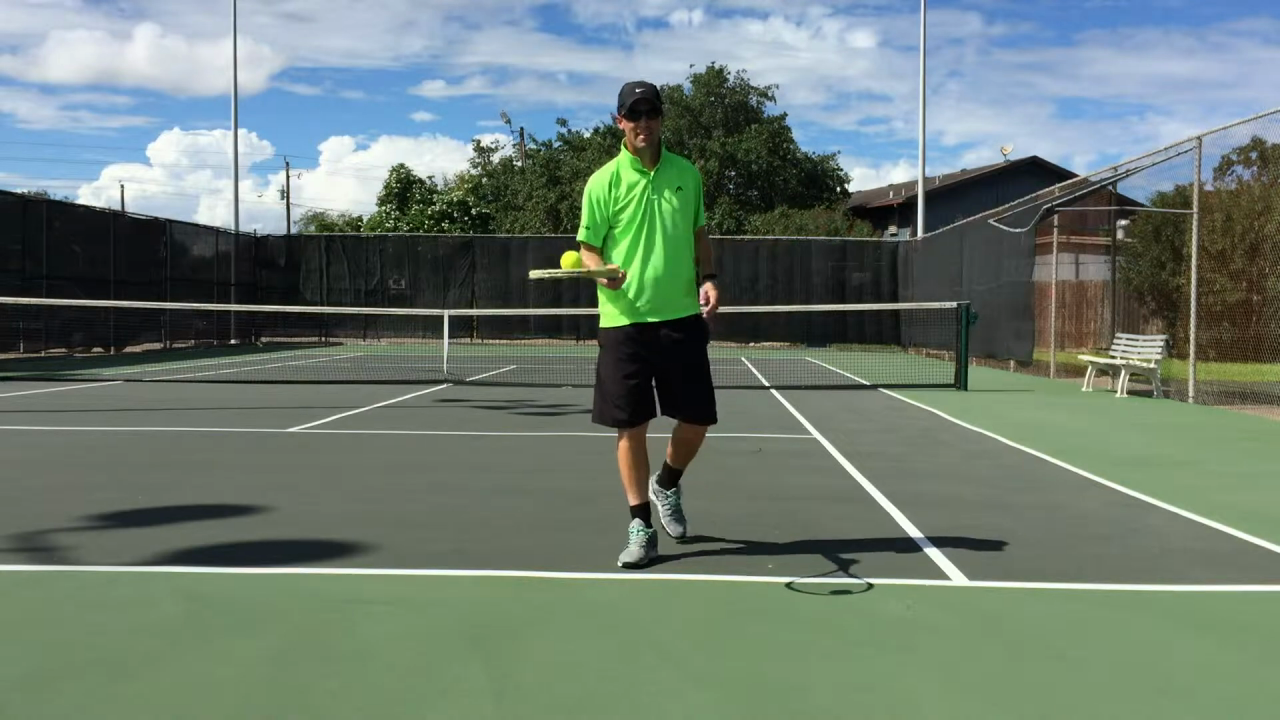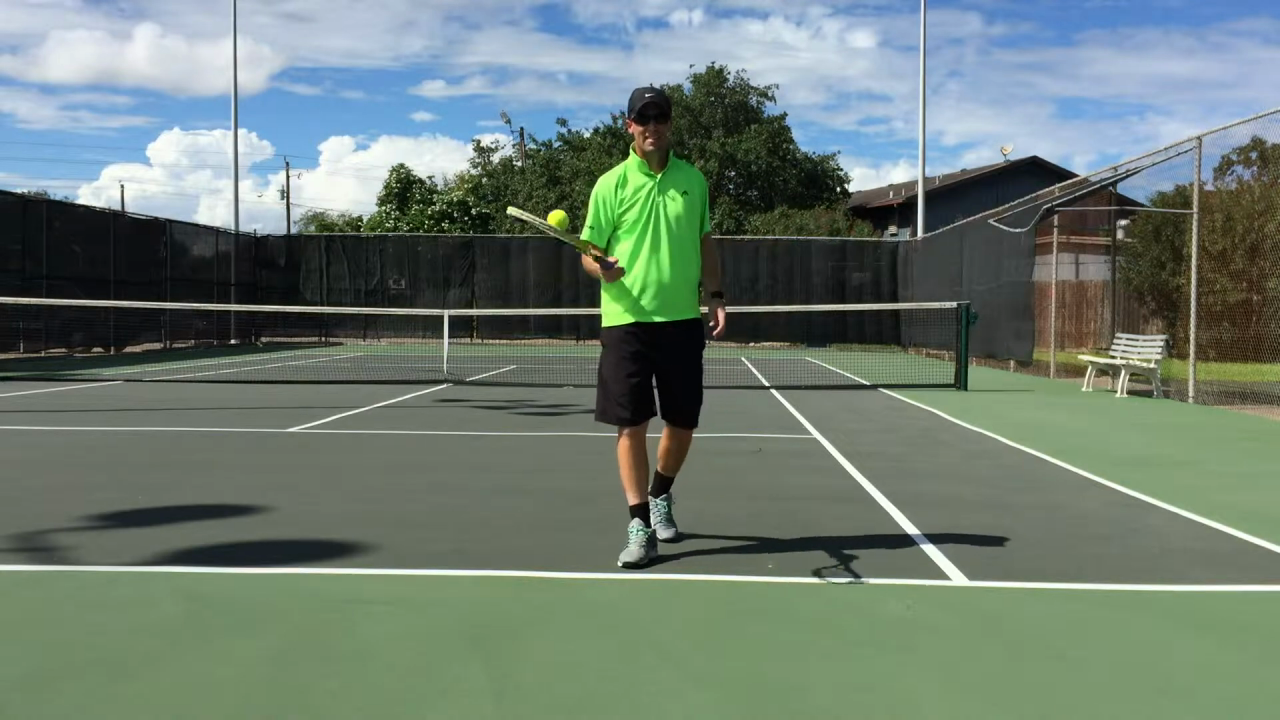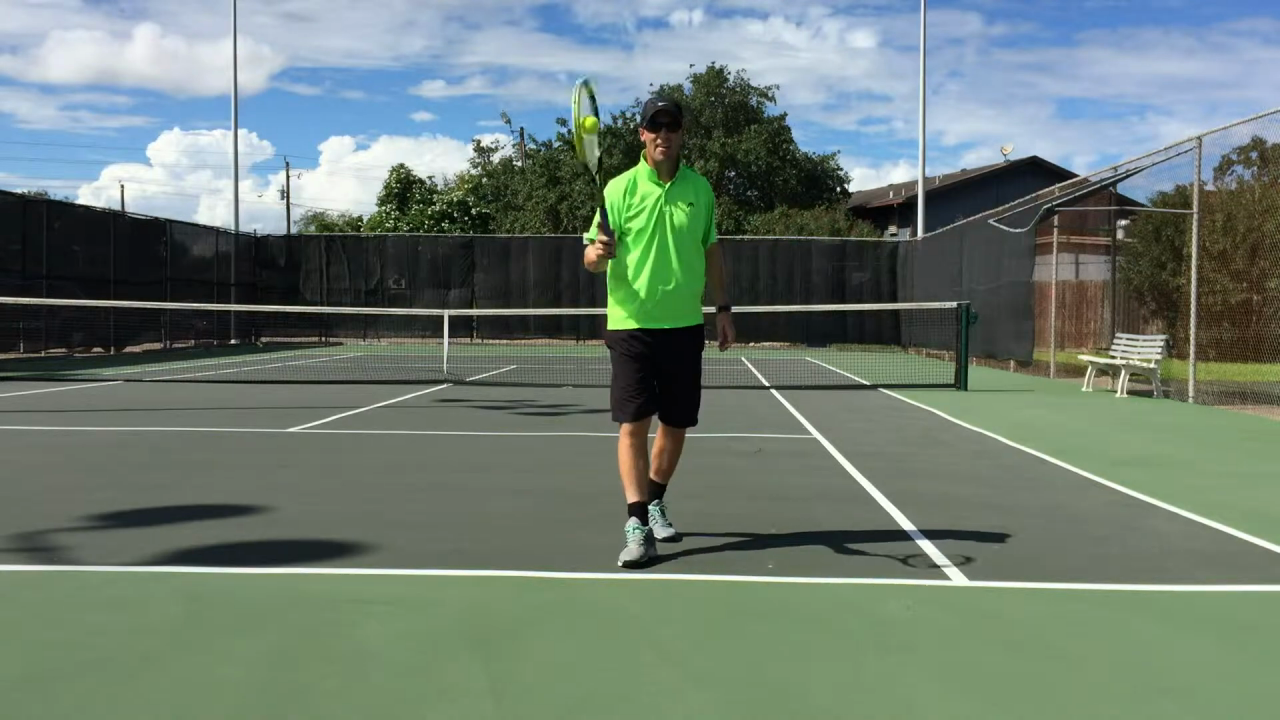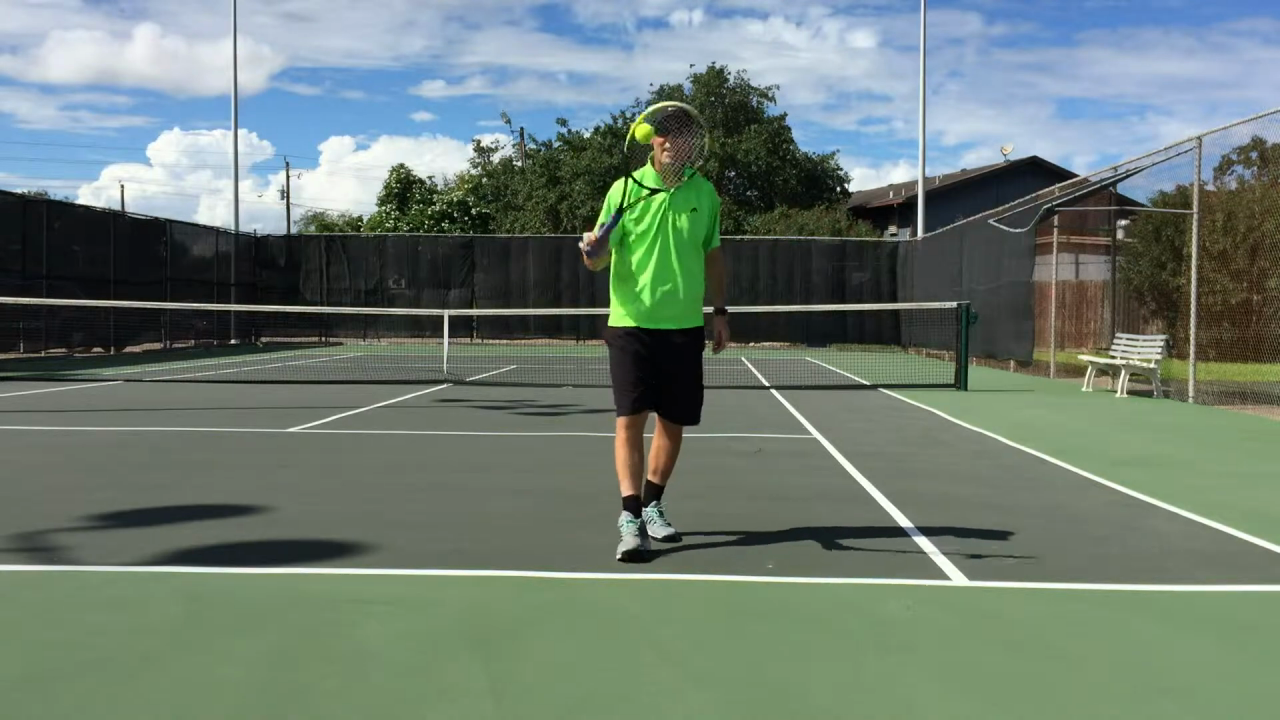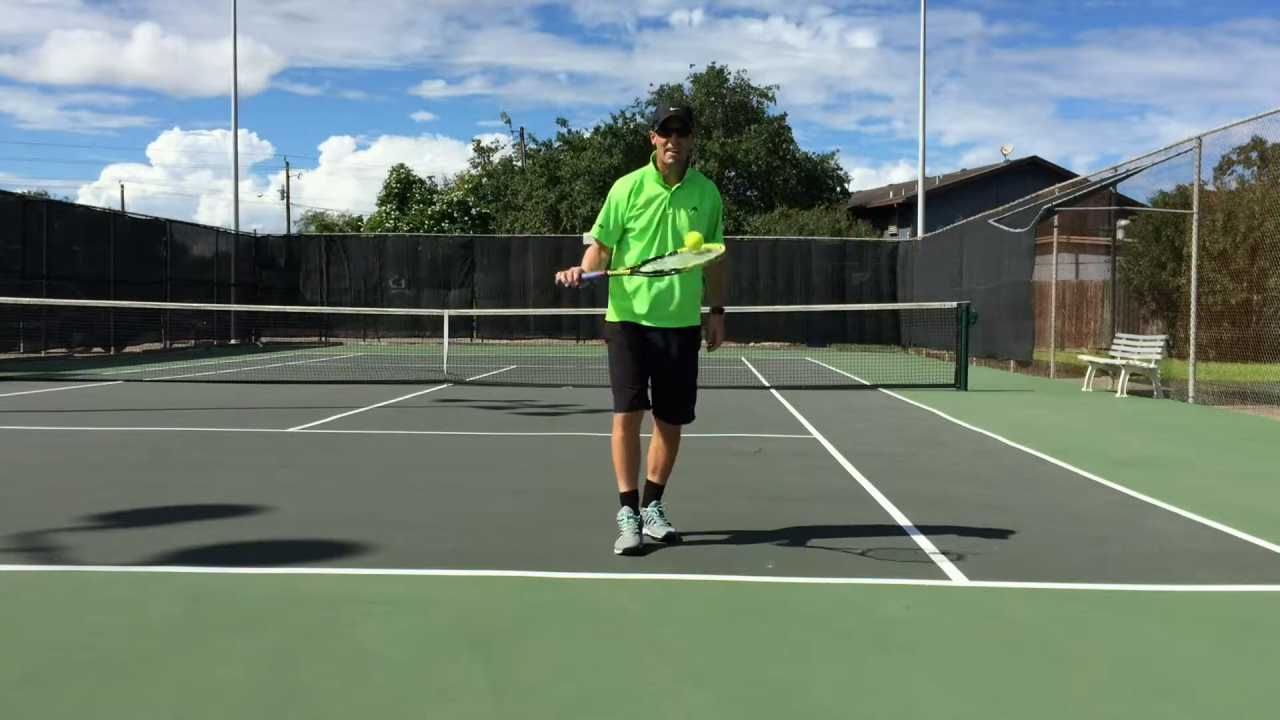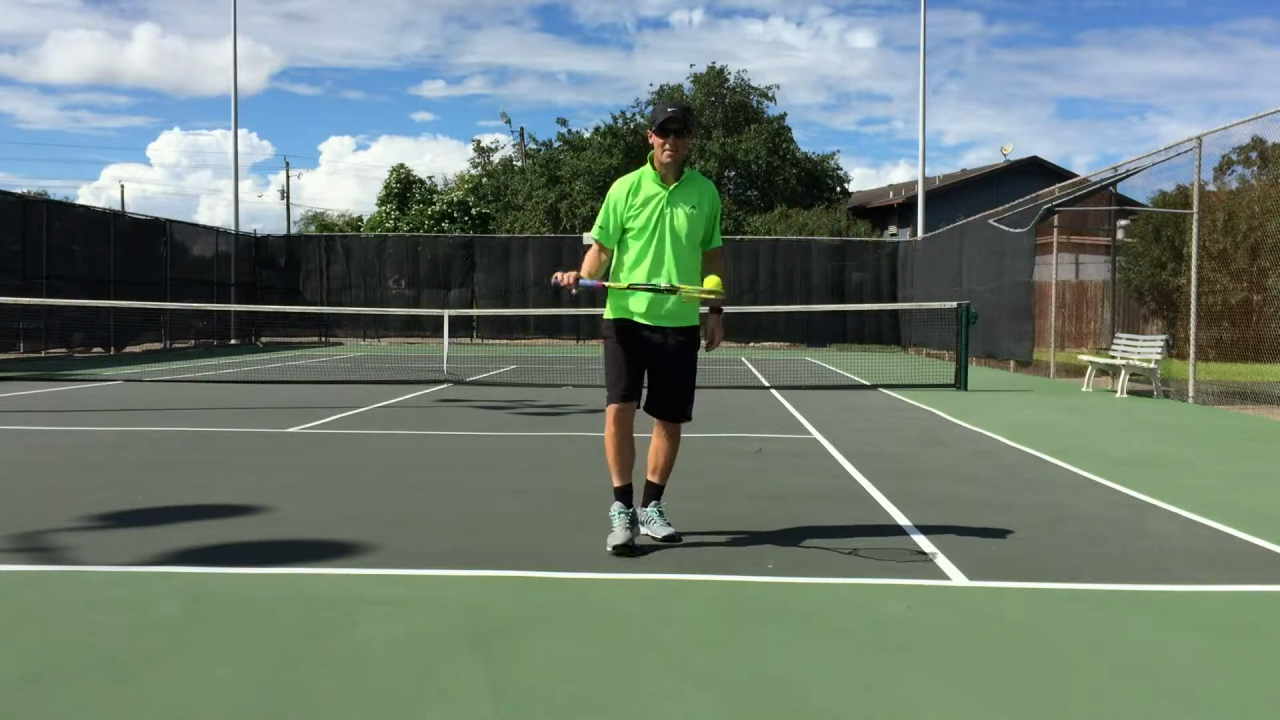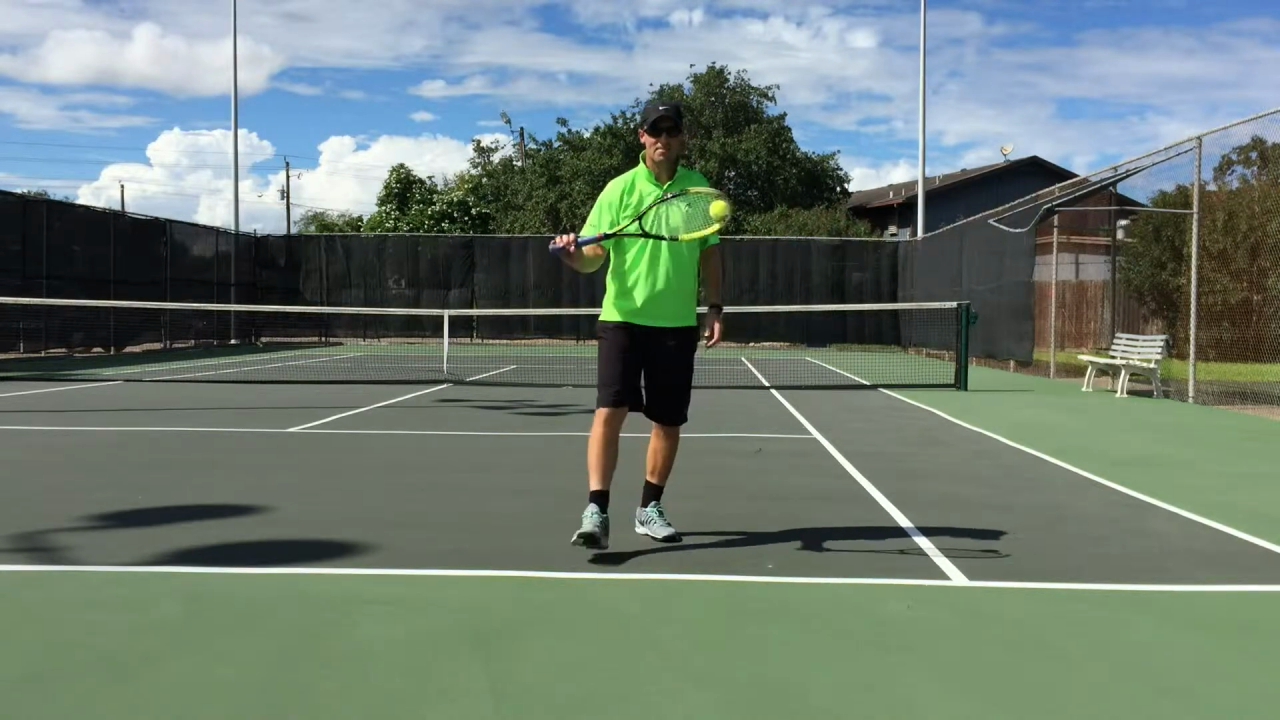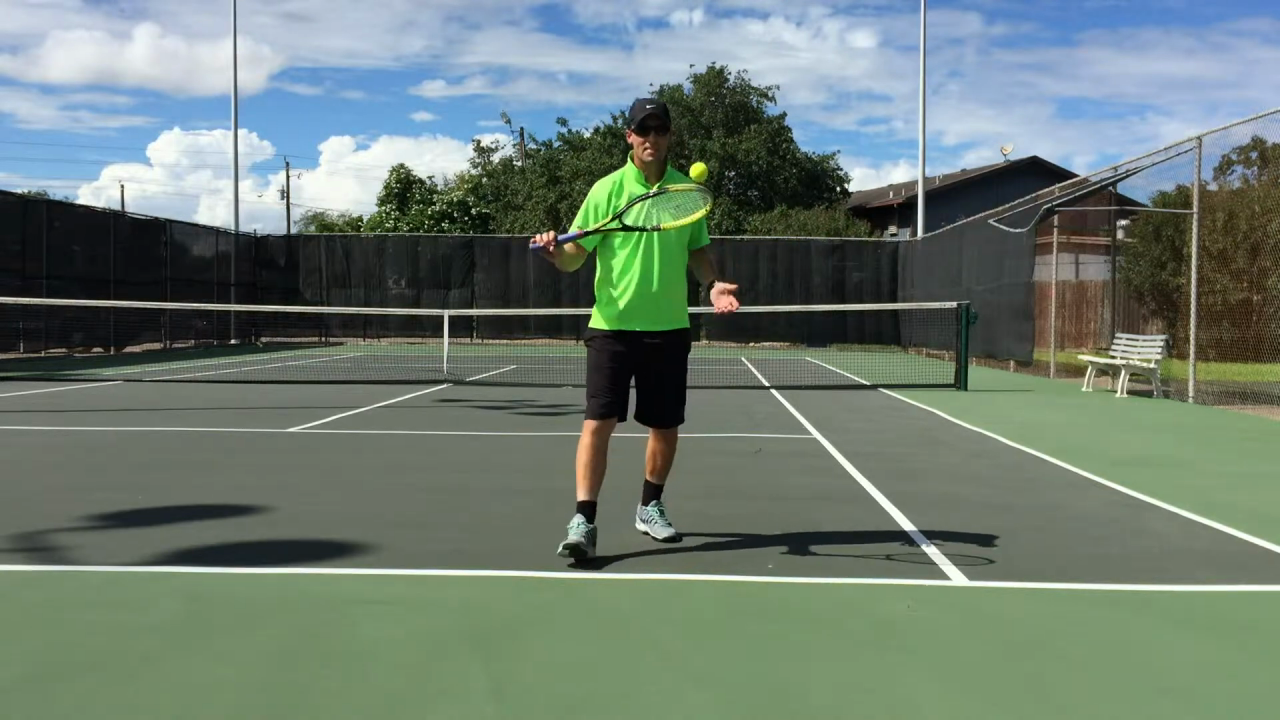
dt=0.2s
person 1, frame 1
left shoulder: (686, 173)
right shoulder: (603, 181)
right elbow: (588, 250)
left wrist: (707, 278)
right wrist: (602, 274)
left hip: (682, 318)
right hip: (624, 321)
left knee: (697, 420)
right knee: (631, 426)
left ankle: (665, 485)
right ankle: (641, 528)
person 1, frame 2
left shoulder: (694, 179)
right shoulder: (611, 184)
left elbow: (705, 243)
right elbow: (589, 252)
left wrist: (714, 293)
right wrist: (600, 269)
left hip: (682, 320)
right hip: (627, 321)
left knee: (682, 425)
right knee: (632, 425)
left ankle: (659, 495)
right ankle: (640, 528)
person 1, frame 3
left shoulder: (700, 189)
right shoulder: (620, 188)
left elbow: (711, 253)
right elbow: (592, 257)
left wrist: (723, 307)
right wrist: (598, 253)
left hip: (684, 325)
right hip: (631, 324)
left knee: (676, 424)
right knee: (634, 424)
left ankle: (654, 502)
right ankle: (638, 526)
person 1, frame 4
left shoulder: (705, 193)
right shoulder: (625, 189)
left elbow: (712, 256)
right elbow: (600, 257)
left wrist: (719, 311)
right wrist: (593, 252)
left hip: (685, 326)
right hip: (632, 323)
left knee: (673, 421)
right knee: (630, 417)
left ankle: (652, 506)
right ankle: (631, 519)
person 1, frame 5
left shoulder: (707, 192)
right shoulder: (627, 188)
left elbow: (712, 257)
right elbow: (599, 248)
left wrist: (715, 310)
right wrist: (580, 271)
left hip: (681, 324)
right hip: (629, 320)
left knee: (671, 421)
right knee: (627, 415)
left ankle: (652, 506)
right ankle: (628, 513)
person 1, frame 6
left shoulder: (705, 192)
right shoulder: (625, 189)
left elbow: (712, 255)
right elbow: (600, 249)
left wrist: (714, 309)
right wrist: (581, 276)
left hip: (680, 324)
right hip: (627, 318)
left knee: (670, 420)
right knee: (619, 410)
left ankle: (651, 508)
right ankle: (622, 510)
person 1, frame 7
left shoulder: (700, 189)
right shoulder: (619, 189)
left elbow: (710, 255)
right elbow: (595, 252)
left wrist: (714, 307)
right wrist: (575, 253)
left hip: (678, 325)
right hip: (623, 319)
left knee: (668, 422)
right knee: (609, 412)
left ankle: (649, 509)
right ankle: (596, 512)
person 1, frame 8
left shoulder: (687, 190)
right shoulder: (606, 189)
left elbow: (698, 252)
right elbow: (575, 257)
left wrist: (714, 285)
right wrist: (556, 250)
left hip: (669, 328)
right hip: (613, 326)
left knee: (666, 426)
right knee: (598, 422)
left ankle: (650, 507)
right ankle: (583, 524)
